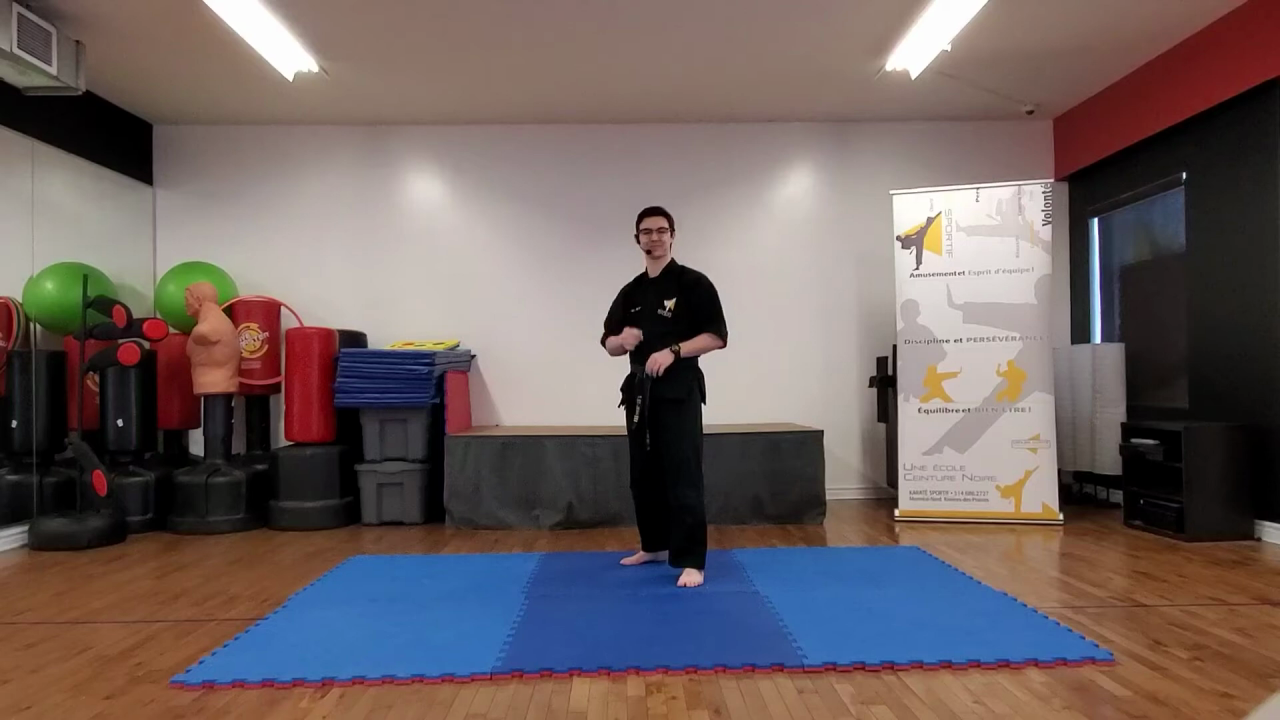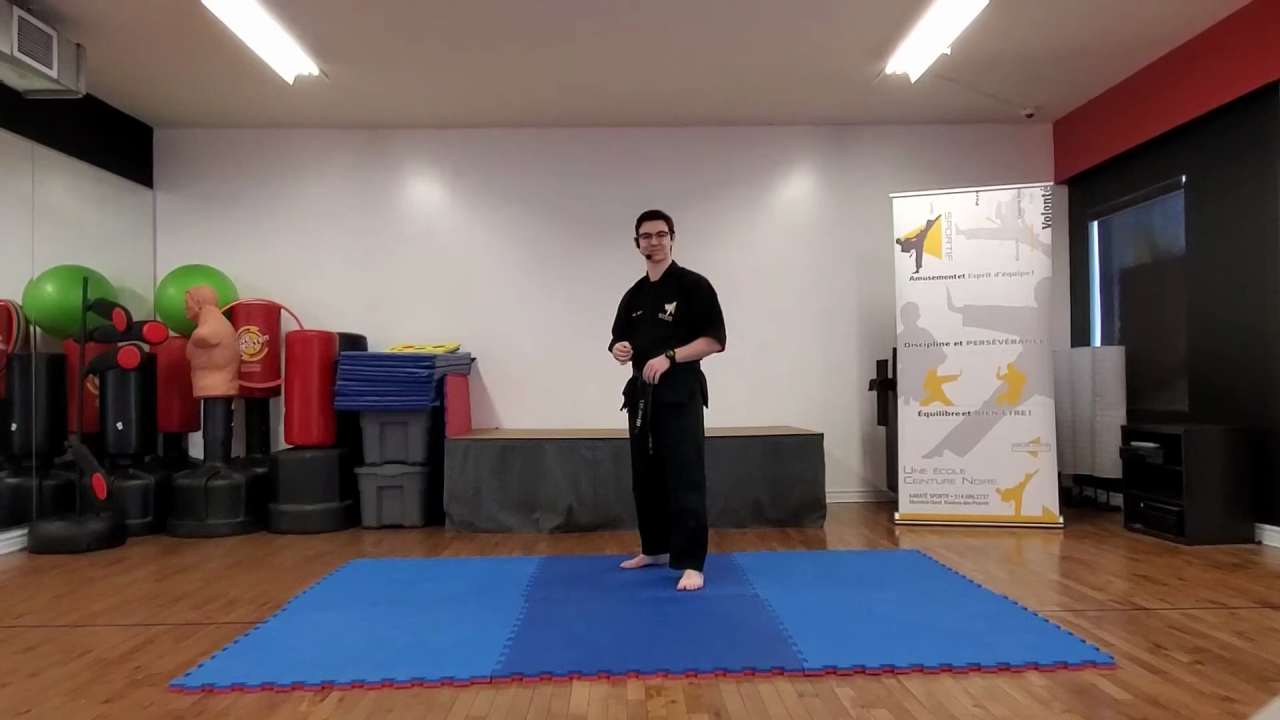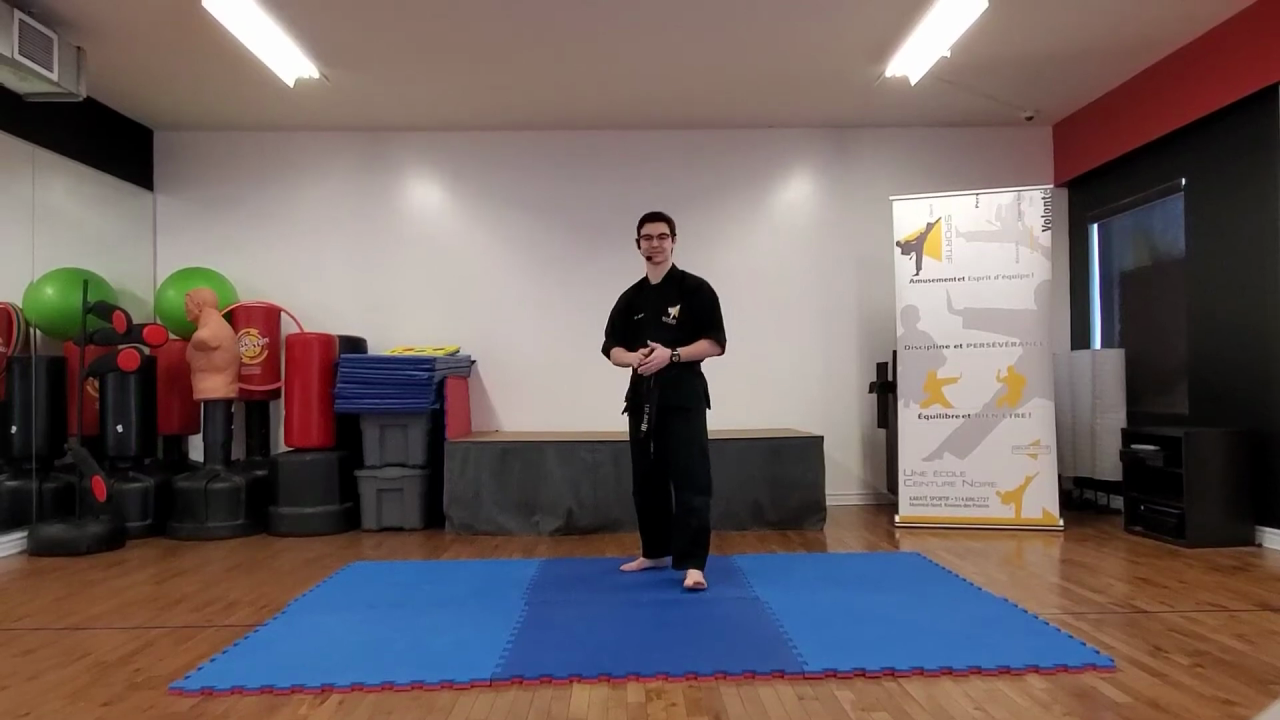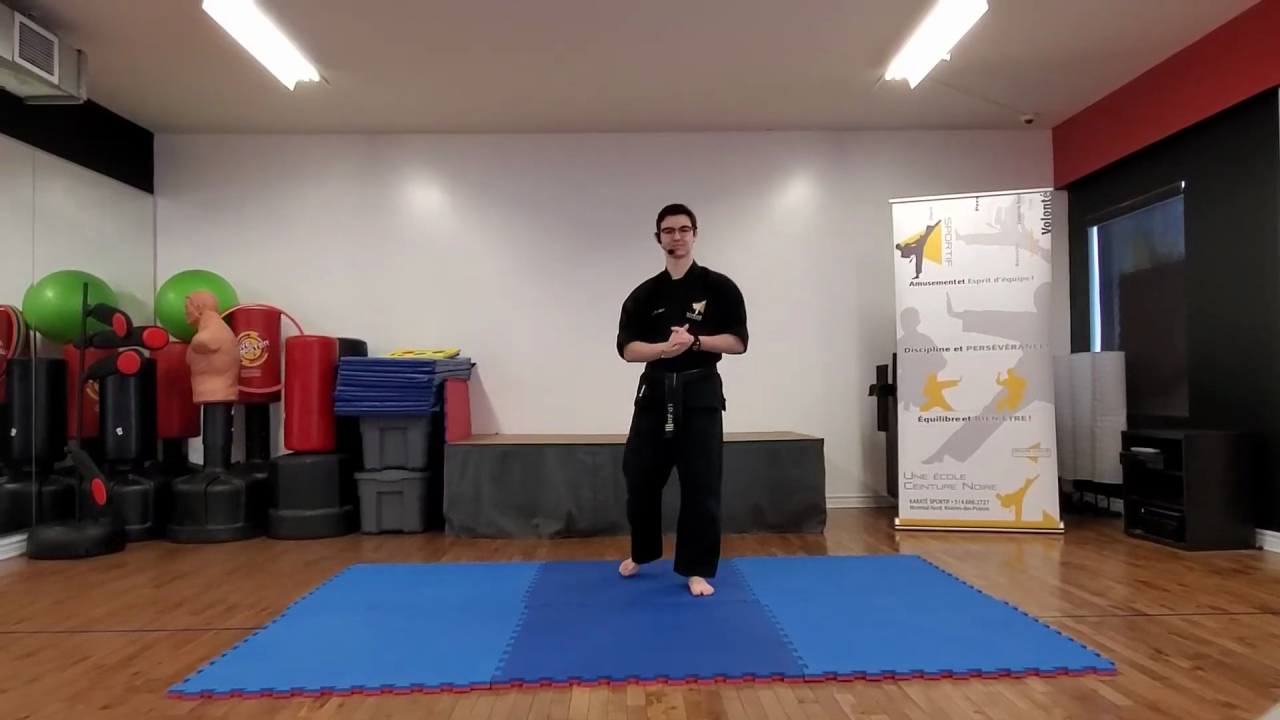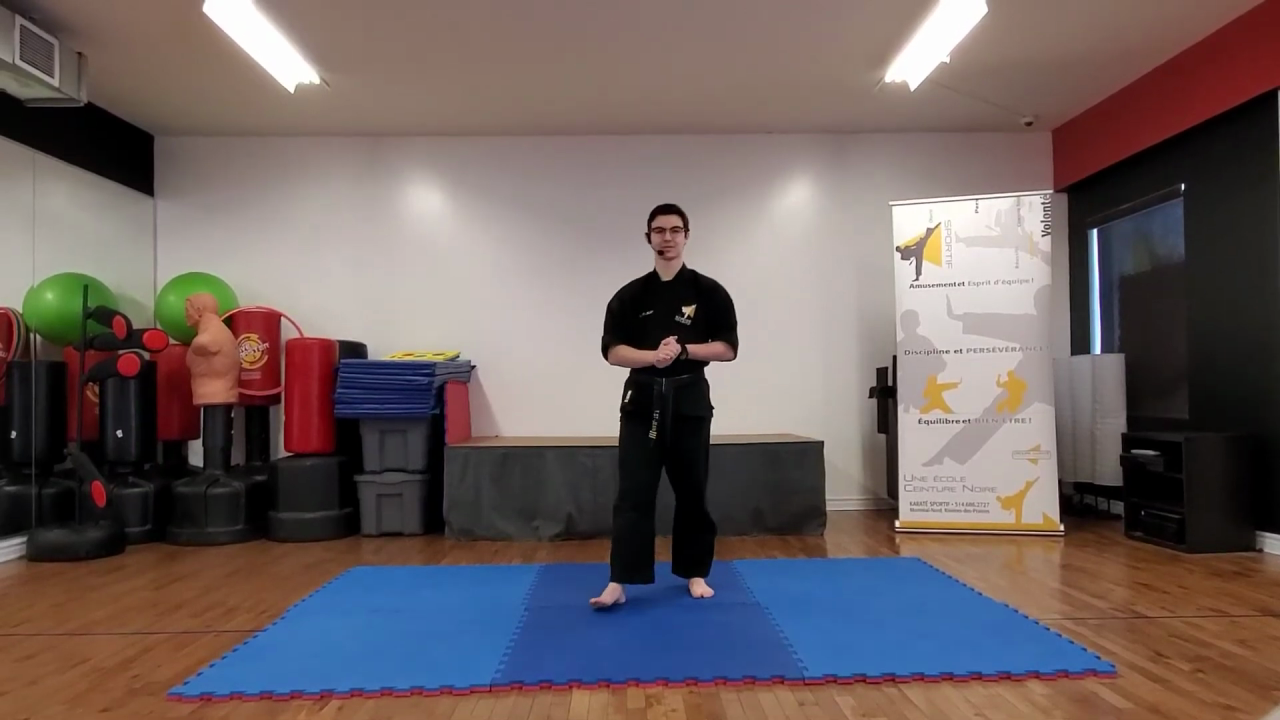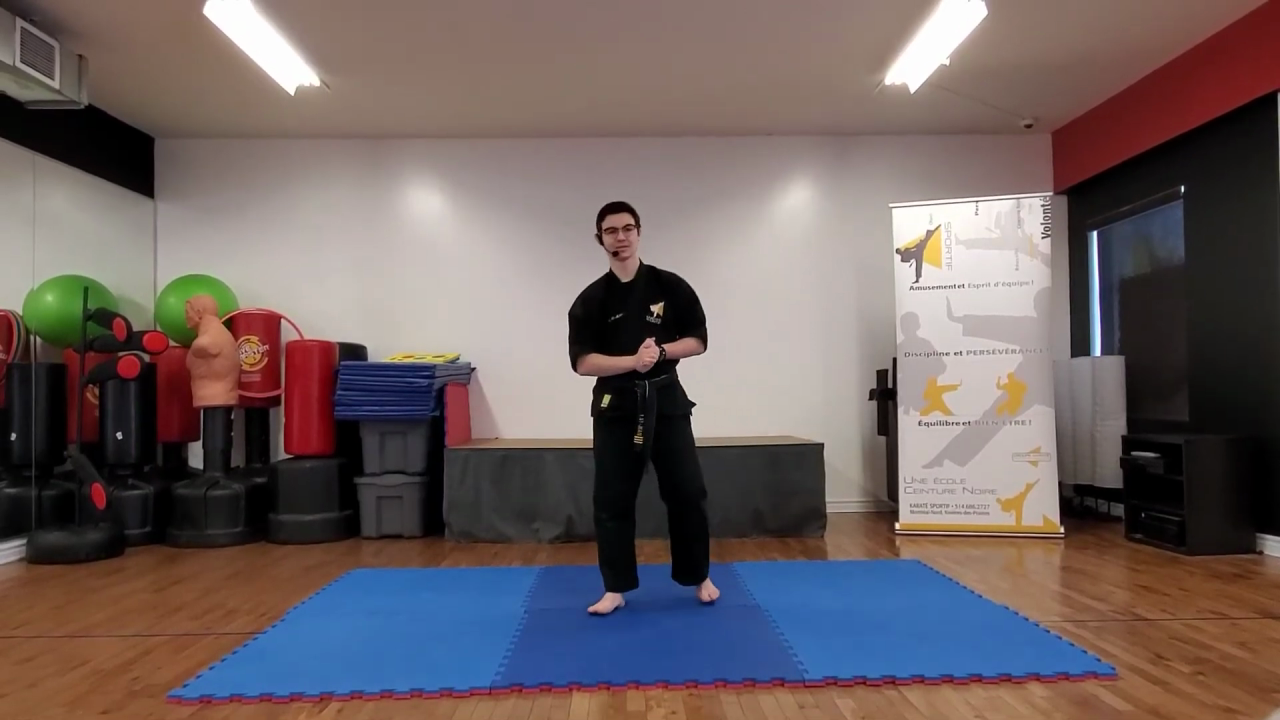
dt=0.5s
person 1, frame 1
left shoulder: (693, 283)
right shoulder: (631, 292)
left elbow: (717, 336)
right elbow: (610, 347)
left wrist: (673, 350)
right wrist: (623, 338)
left hip: (678, 389)
right hip: (640, 390)
left knee: (683, 475)
right knee: (644, 474)
left ankle: (691, 561)
right ankle: (655, 545)
person 1, frame 2
left shoulder: (693, 286)
right shoulder: (634, 295)
left elbow: (715, 340)
right elbow: (621, 338)
left wrist: (669, 357)
right wrist: (619, 349)
left hip: (680, 391)
right hip: (642, 392)
left knee: (685, 477)
right knee: (646, 476)
left ankle: (691, 563)
right ankle: (655, 548)
person 1, frame 3
left shoulder: (695, 289)
right shoulder: (630, 298)
left elbow: (715, 343)
right elbow: (613, 346)
left wrist: (671, 354)
right wrist: (631, 358)
left hip: (684, 394)
right hip: (644, 395)
left knee: (691, 477)
right knee: (647, 480)
left ankle: (693, 563)
right ankle: (656, 551)
person 1, frame 4
left shoulder: (718, 287)
right shoulder: (644, 294)
left elbow: (738, 341)
right elbow: (628, 348)
left wrist: (694, 341)
right wrist: (665, 346)
left hip: (700, 392)
right hip: (654, 392)
left knee: (701, 486)
right knee: (640, 477)
left ankle: (697, 570)
right ankle: (642, 552)
person 1, frame 5
left shoulder: (708, 291)
right shoulder: (630, 295)
left elbow: (727, 348)
right elbow: (613, 351)
left wrist: (682, 350)
right wrist: (653, 355)
left hip: (689, 399)
right hip: (641, 400)
left knee: (691, 491)
right knee: (633, 493)
left ankle: (695, 572)
right ankle: (619, 582)
person 1, frame 6
left shoulder: (670, 286)
right shoulder: (591, 300)
left elbow: (698, 341)
right elbow: (583, 362)
left wrist: (660, 352)
right wrist: (632, 360)
left hip: (666, 400)
right hip: (616, 405)
left knee: (688, 492)
right knee: (612, 501)
left ankle: (699, 577)
right ankle: (615, 588)
